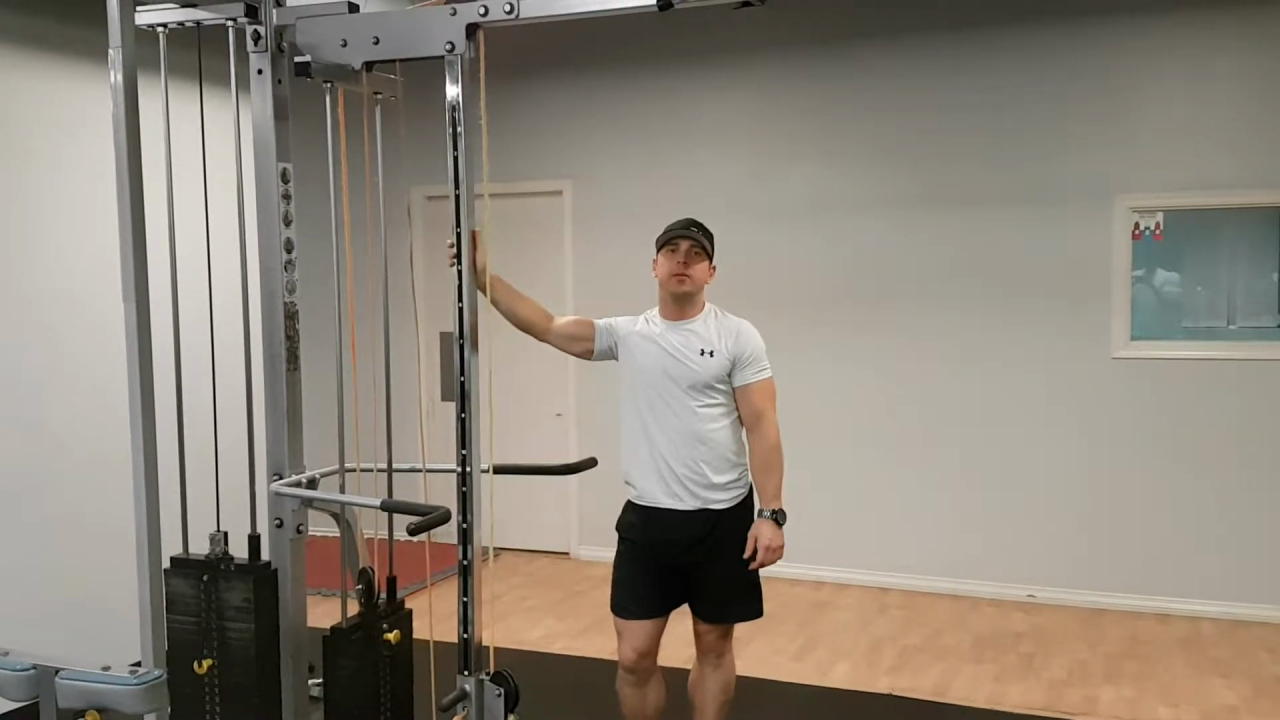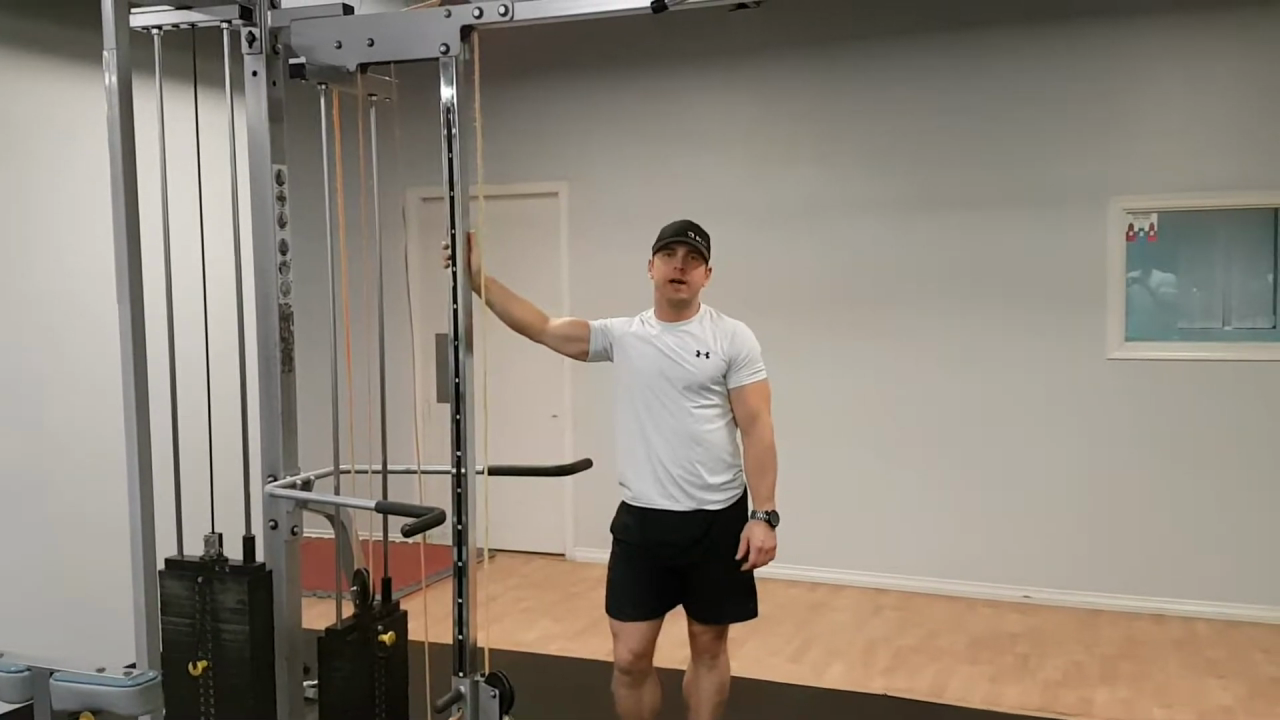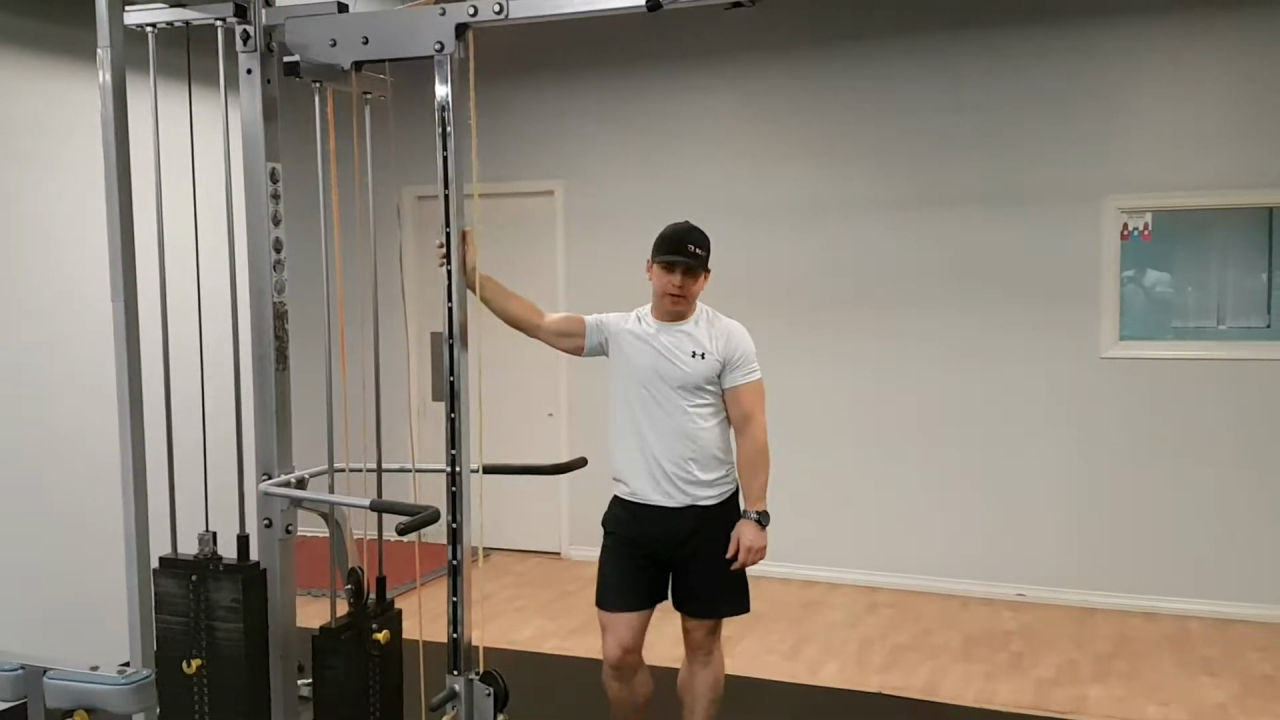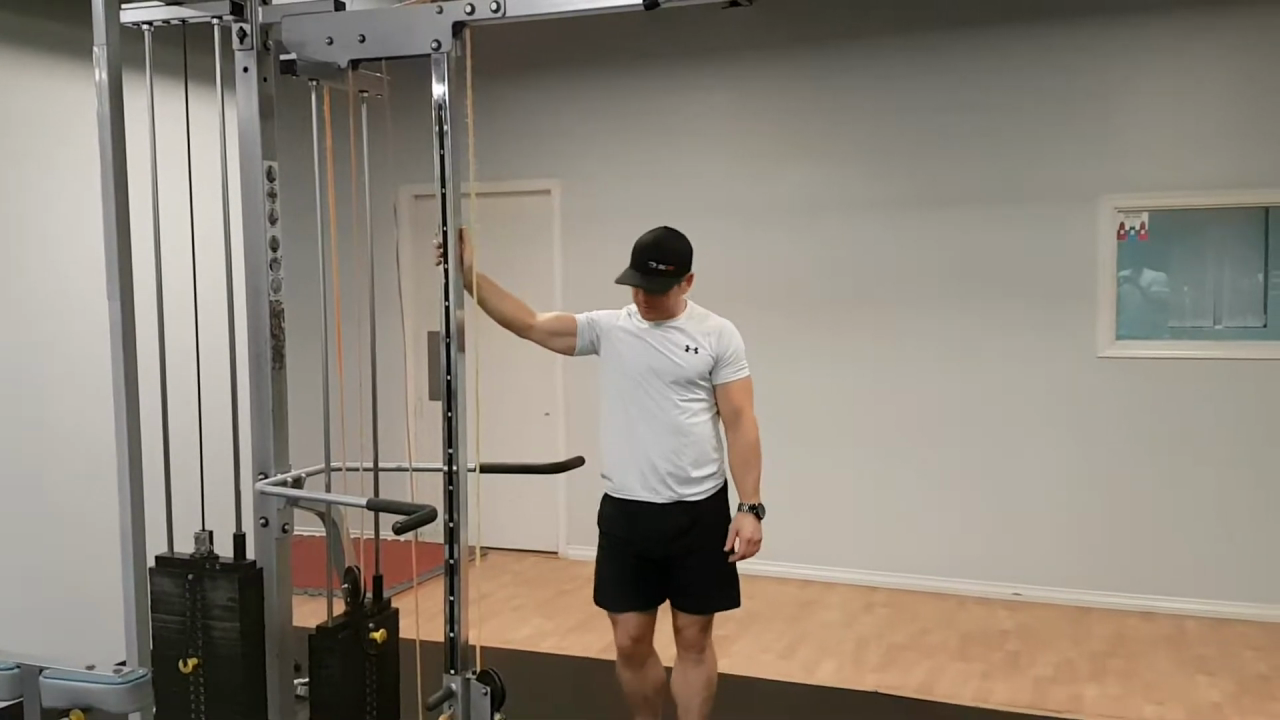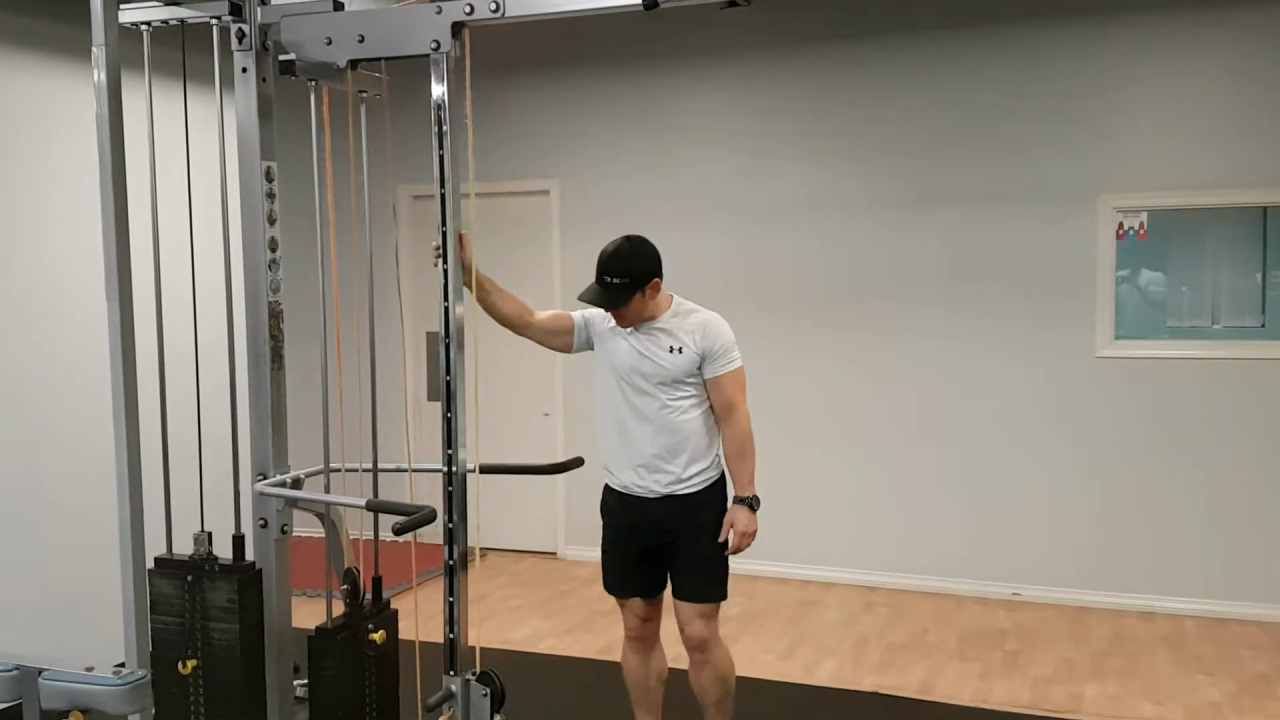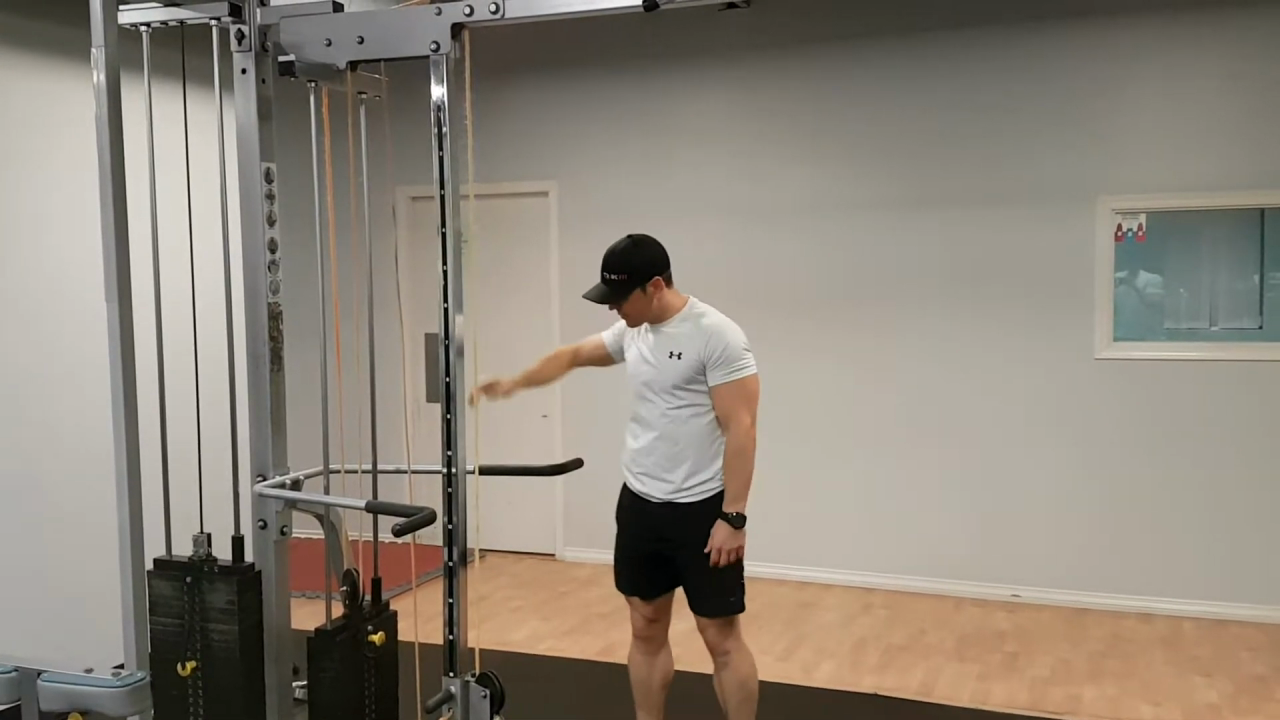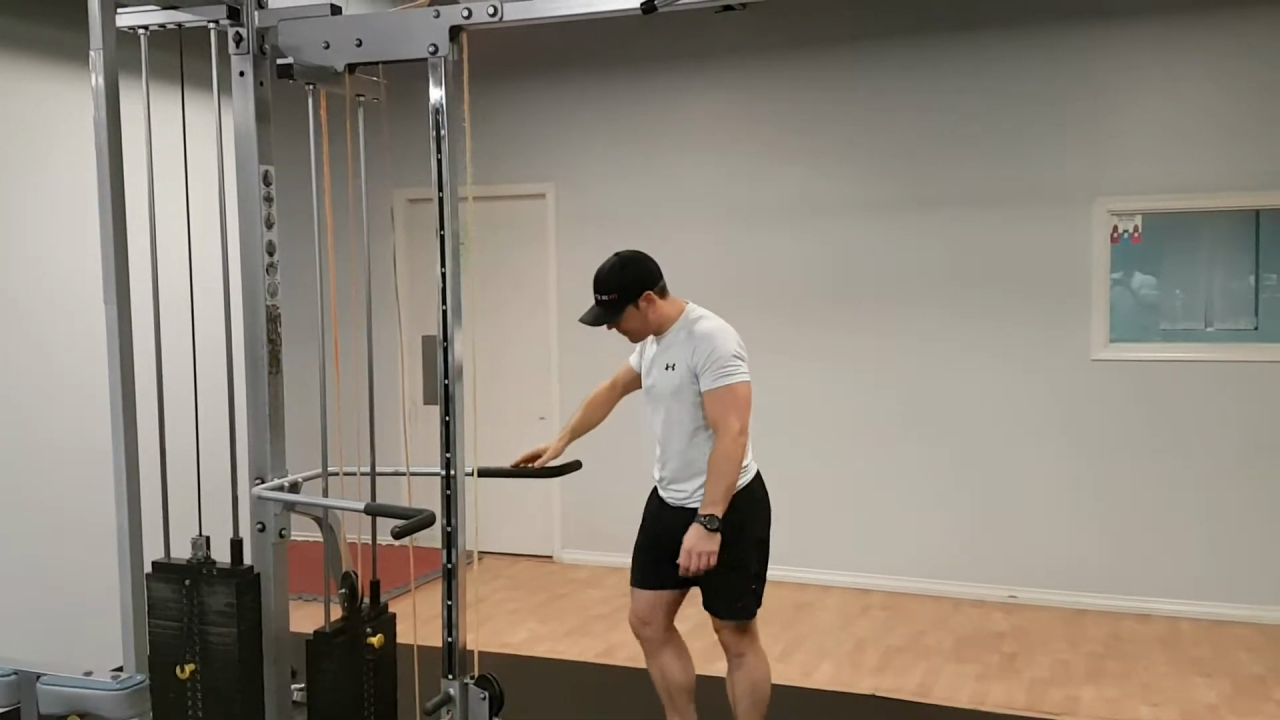
dt=0.3s
person 1, frame 1
left shoulder: (737, 336)
right shoulder: (626, 334)
left elbow: (762, 427)
right elbow: (546, 327)
left wrist: (770, 514)
right wrist: (483, 274)
left hip: (722, 518)
right hip: (647, 519)
left knee: (713, 646)
right knee: (635, 656)
person 1, frame 2
left shoulder: (732, 338)
right shoulder: (621, 335)
left elbow: (756, 429)
right elbow: (540, 328)
left wrist: (764, 515)
right wrist: (478, 276)
left hip: (717, 520)
right hip: (643, 520)
left knee: (709, 648)
right knee: (631, 657)
person 1, frame 3
left shoulder: (728, 338)
right shoulder: (618, 331)
left elbow: (750, 429)
right elbow: (536, 323)
left wrist: (755, 515)
right wrist: (473, 274)
left hip: (707, 516)
right hip: (634, 515)
left knee: (702, 643)
right knee: (620, 651)
person 1, frame 4
left shoulder: (718, 334)
right shoulder: (607, 328)
left elbow: (740, 422)
right elbow: (528, 324)
left wrist: (750, 507)
right wrist: (470, 273)
left hip: (698, 513)
right hip: (625, 512)
left knee: (694, 640)
right knee: (631, 644)
person 1, frame 5
left shoulder: (706, 329)
right shoulder: (599, 325)
left elbow: (734, 417)
right elbow: (526, 321)
left wrist: (745, 500)
right wrist: (472, 274)
left hip: (696, 502)
right hip: (627, 502)
left knee: (700, 634)
right knee: (639, 629)
person 1, frame 6
left shoulder: (717, 334)
right shoulder: (632, 331)
left elbow: (740, 429)
right elbow: (573, 354)
left wrist: (733, 517)
right wrist: (514, 382)
left hip: (702, 510)
right hip: (641, 505)
left knee: (721, 639)
right knee: (646, 632)
person 1, frame 7
left shoulder: (711, 339)
right shoulder: (653, 342)
left elbow: (731, 435)
right elbow: (612, 389)
left wrist: (707, 522)
right wrist: (560, 442)
left hip: (727, 508)
right hip: (668, 502)
left knee: (736, 638)
right knee: (647, 622)
